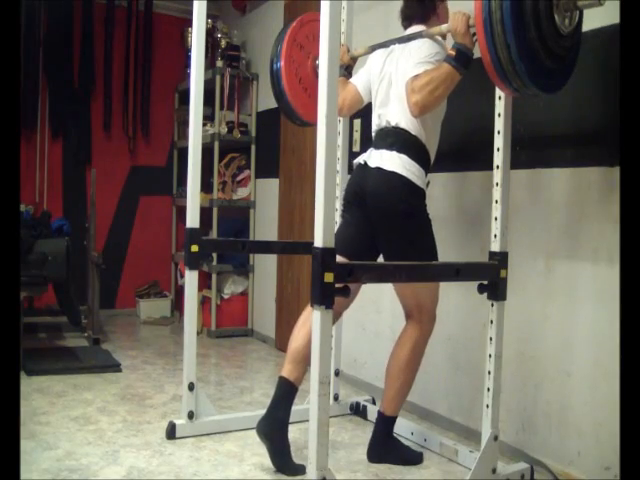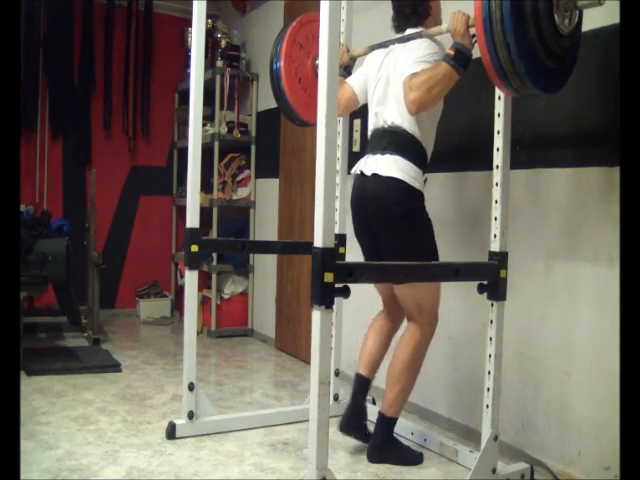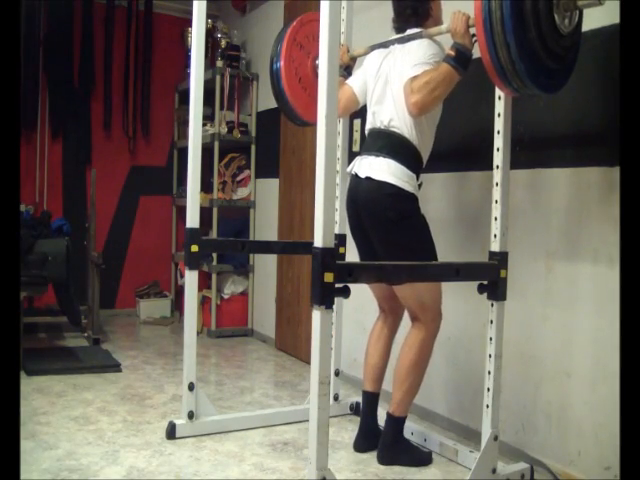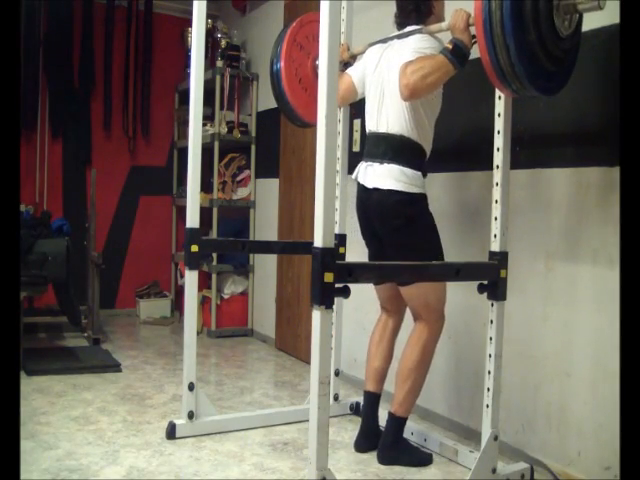
dt=0.7s
person 1, frame 1
left shoulder: (383, 53)
right shoulder: (429, 46)
left elbow: (341, 104)
right elbow: (419, 99)
left wrist: (344, 66)
right wrist: (462, 51)
left hip: (365, 177)
right hip: (398, 182)
left knee: (330, 301)
right knee: (421, 316)
left ankle: (277, 413)
right ankle: (383, 437)
person 1, frame 2
left shoulder: (377, 56)
right shoulder: (425, 47)
left elbow: (338, 104)
right elbow: (416, 98)
left wrist: (343, 67)
right wrist: (460, 50)
left hip: (366, 183)
right hip: (395, 184)
left knee: (394, 308)
right knee: (422, 318)
left ankle: (354, 409)
right ankle: (383, 438)
person 1, frame 3
left shoulder: (378, 55)
right shoulder: (425, 48)
left elbow: (337, 106)
right elbow: (417, 101)
left wrist: (342, 66)
right wrist: (460, 50)
left hip: (361, 185)
right hip: (390, 189)
left knee: (391, 312)
right knee: (426, 318)
left ankle: (368, 426)
right ankle: (392, 438)
person 1, frame 4
left shoulder: (376, 51)
right shoulder: (425, 42)
left elbow: (334, 96)
right elbow: (411, 85)
left wrist: (338, 61)
right wrist: (460, 45)
left hip: (369, 189)
right hip: (399, 191)
left knee: (392, 311)
right knee: (429, 318)
left ankle: (368, 425)
right ankle: (392, 438)
